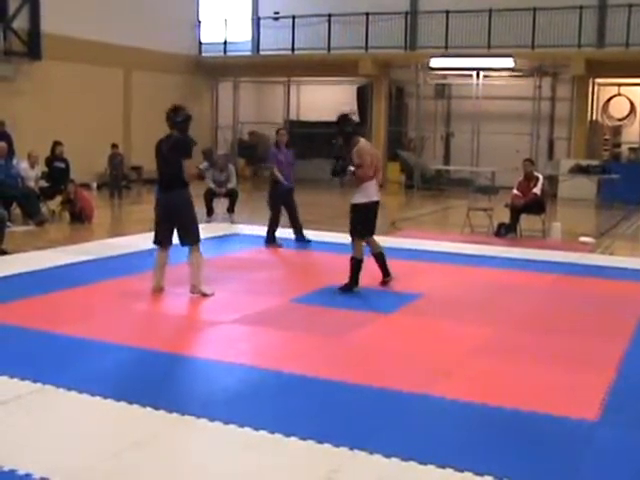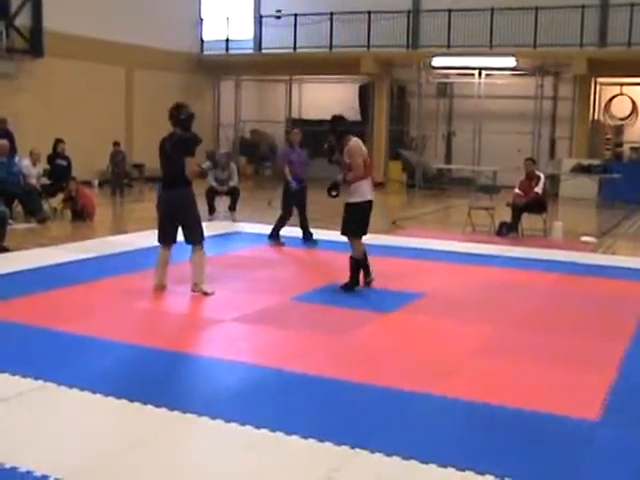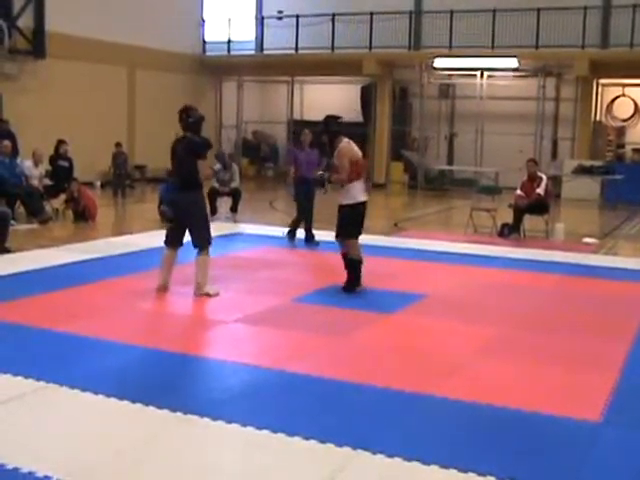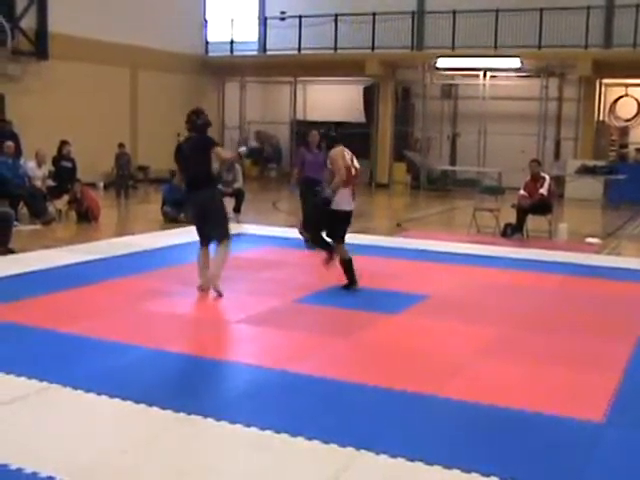
dt=0.2s
person 1, frame 1
left shoulder: (160, 144)
right shoulder: (184, 143)
right elbow: (188, 175)
left hip: (163, 196)
right hip: (180, 196)
left knee: (163, 244)
right knee: (193, 243)
left ankle: (157, 284)
right ankle: (196, 285)
person 1, frame 2
left shoulder: (164, 142)
right shoulder: (186, 141)
right elbow: (190, 173)
left hip: (166, 194)
right hip: (183, 194)
left knee: (166, 242)
right knee: (197, 242)
left ankle: (159, 282)
right ankle: (197, 284)
person 1, frame 3
left shoulder: (176, 144)
right shoulder: (197, 145)
right elbow: (203, 176)
left hip: (177, 197)
right hip: (193, 197)
left knee: (172, 244)
right knee: (203, 246)
left ankle: (163, 282)
right ankle: (200, 287)
person 1, frame 4
left shoulder: (179, 148)
right shoulder: (205, 141)
right elbow: (225, 157)
left hip: (193, 197)
right hip: (210, 194)
left knee: (204, 243)
right knee: (223, 239)
left ankle: (204, 282)
right ankle: (213, 280)
person 2, frame 1
left shoulder: (361, 147)
right shoulder: (358, 146)
left elbow: (368, 172)
left wrist: (351, 171)
left hip: (364, 199)
right hip: (367, 197)
left knee: (357, 239)
right knee: (367, 238)
left ankle: (353, 282)
right ankle: (385, 274)
person 2, frame 2
left shoulder: (352, 146)
right shoulder: (353, 143)
left elbow: (358, 173)
left wrist: (341, 180)
right wrist: (337, 157)
left hip: (359, 198)
right hip: (359, 197)
left knee: (354, 238)
right knee: (354, 237)
left ankle: (354, 281)
right ankle: (366, 274)
person 2, frame 3
left shoulder: (342, 148)
right shoulder: (349, 145)
left elbow: (343, 177)
left wrist: (327, 177)
right wrist: (333, 173)
left hip: (351, 200)
right hip: (356, 198)
left knee: (349, 240)
right knee: (343, 239)
left ankle: (355, 281)
right ankle: (354, 279)
person 2, frame 4
left shoulder: (335, 153)
right shoulder: (349, 155)
left elbow: (340, 177)
left wrist: (328, 192)
left hip: (335, 203)
right hip: (346, 205)
left knee: (311, 231)
right knee: (338, 243)
left ankle: (330, 250)
right ankle: (351, 280)
